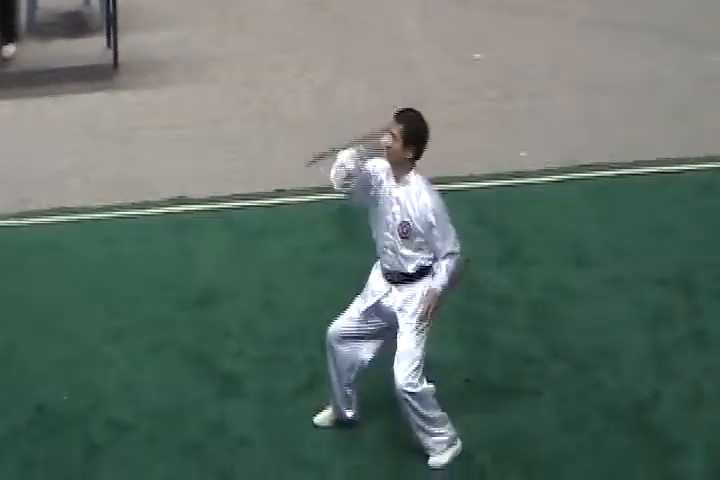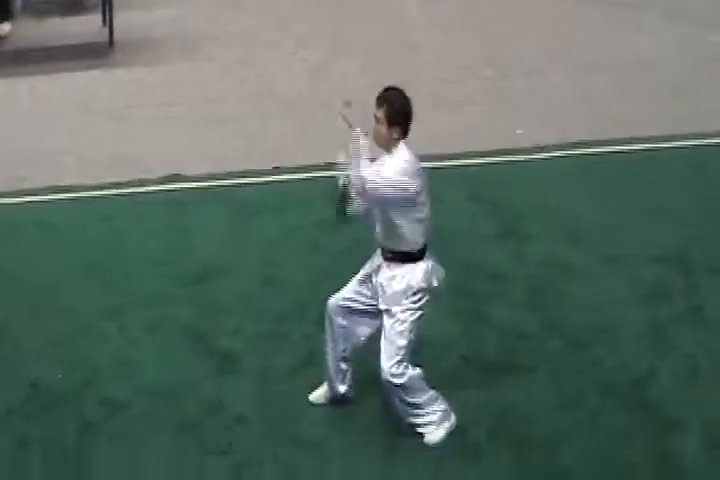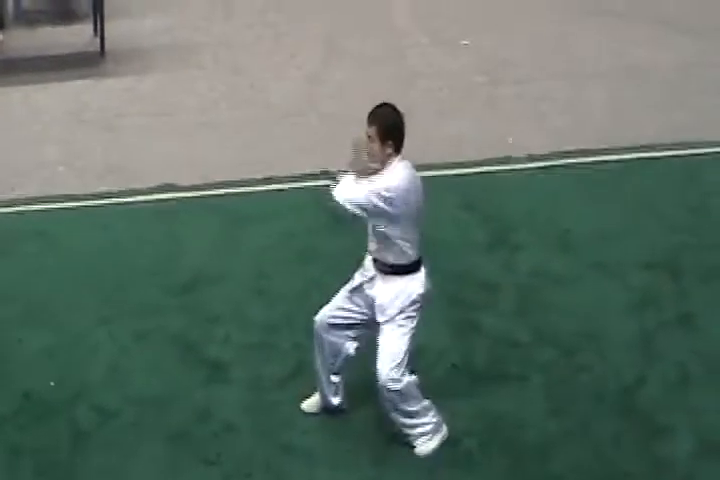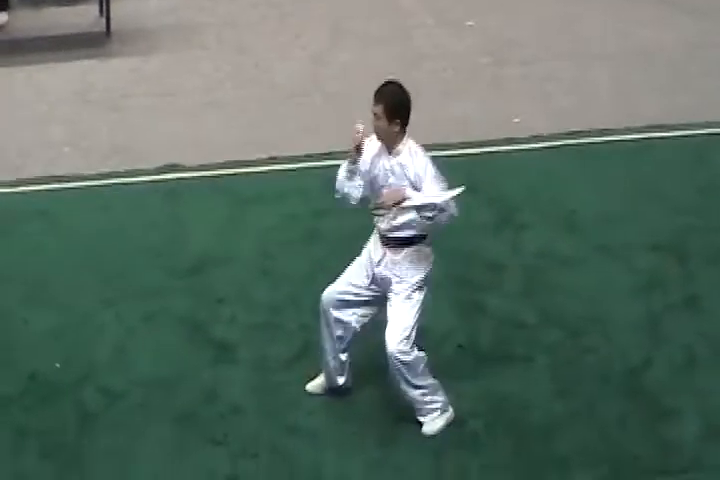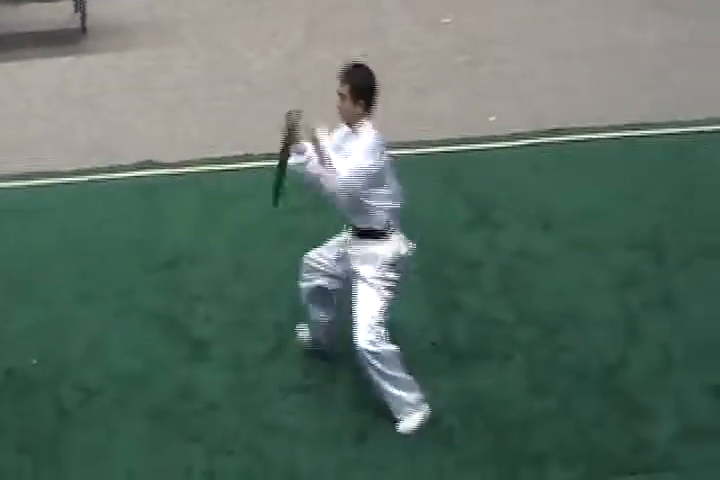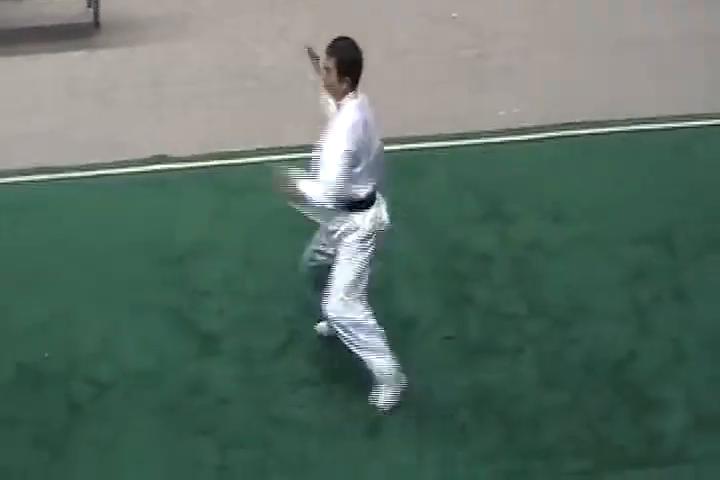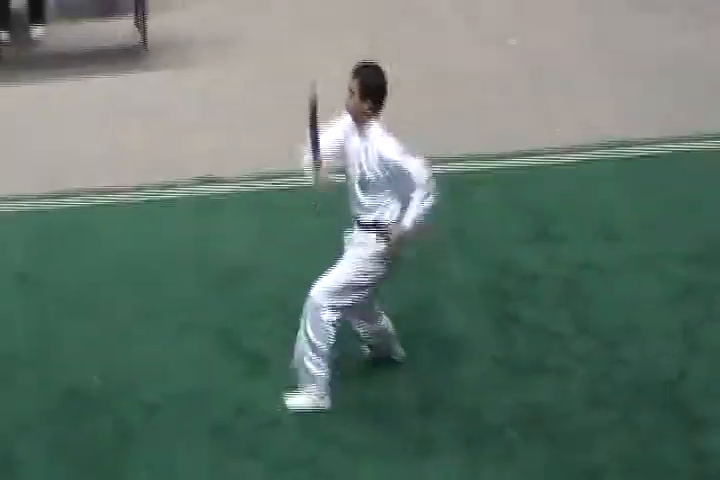
dt=0.2s
person 1, frame 1
left shoulder: (424, 199)
right shoulder: (377, 170)
left elbow: (450, 253)
right elbow: (341, 179)
left wrist: (436, 292)
right wrist: (352, 158)
left hip: (413, 292)
right hip: (382, 282)
left knee: (407, 380)
right knee: (339, 335)
left ankle: (444, 441)
right ankle: (343, 409)
person 1, frame 2
left shoulder: (402, 169)
right shoulder: (391, 159)
left elbow: (366, 190)
right elbow: (362, 200)
right wrist: (358, 181)
left hip: (407, 275)
right hip: (386, 262)
left knee: (393, 368)
right knee: (340, 307)
left ankle: (438, 417)
right ankle: (338, 385)
person 1, frame 3
left shoulder: (399, 181)
right shoulder: (389, 172)
left elbow: (349, 198)
right elbow: (358, 190)
left wrist: (355, 179)
right wrist: (360, 177)
left hip: (401, 284)
right hip: (374, 272)
left knee: (389, 374)
right knee: (327, 322)
left ankle: (429, 428)
right ankle: (330, 395)
person 1, frame 4
left shoulder: (418, 161)
right shoulder: (374, 149)
left elbow: (446, 208)
right elbow: (349, 195)
left wrist: (405, 199)
right wrist: (354, 159)
left hip: (409, 258)
right hip: (378, 249)
left knee: (398, 347)
right knee: (334, 301)
left ankle: (436, 408)
right ankle: (335, 375)
person 1, frame 5
left shoulder: (365, 146)
right shoulder: (347, 134)
left elbow: (338, 185)
right elbow: (313, 166)
left wrist: (316, 156)
right wrist: (299, 145)
left hip: (376, 251)
right hip: (355, 240)
left knee: (369, 339)
right knee: (314, 267)
left ankle: (412, 405)
right ankle: (319, 331)
person 1, frame 6
left shoulder: (347, 125)
right shoulder: (354, 104)
left elbow: (326, 192)
left wrist: (295, 186)
left hip: (357, 219)
right hip: (343, 210)
left knee: (343, 303)
right knee: (317, 259)
left ankle: (389, 376)
right ankle: (337, 327)
person 1, frame 7
left shoulder: (383, 147)
right shoulder: (349, 125)
left elbow: (425, 183)
right elbow: (323, 147)
left wrist: (405, 229)
right wrist: (317, 159)
left hip: (380, 240)
right hip: (363, 230)
left knee: (321, 299)
right knee: (355, 297)
left ankle: (314, 389)
right ankle: (385, 345)
